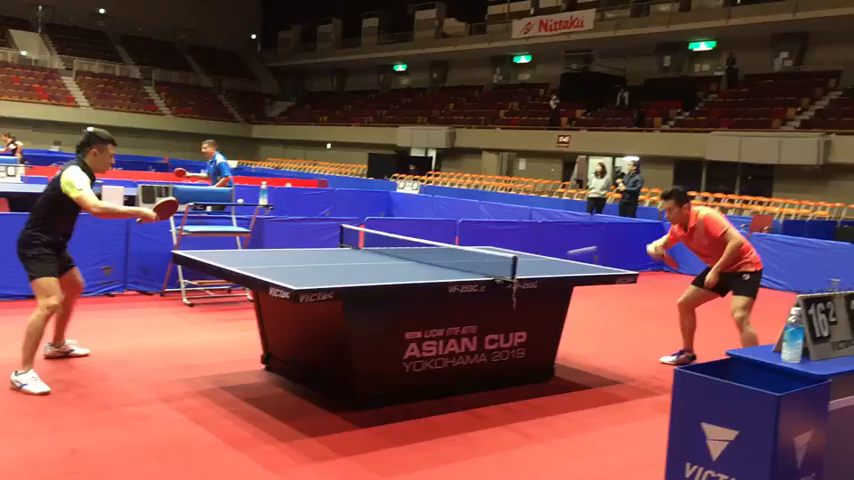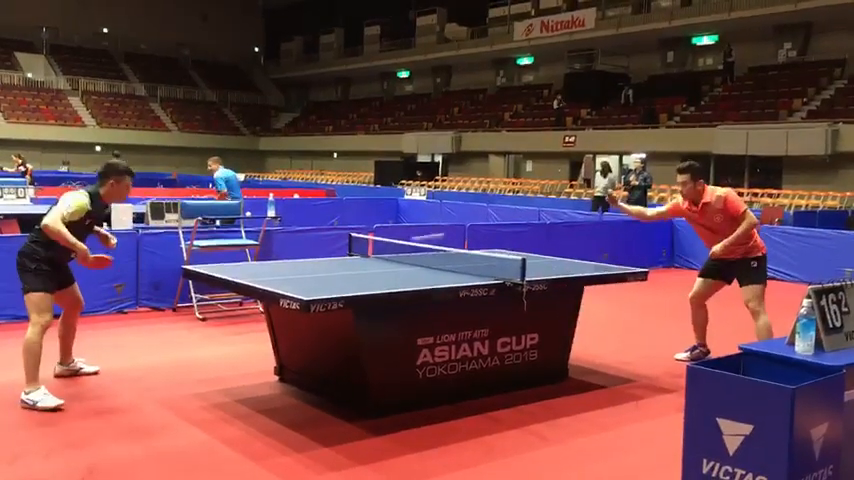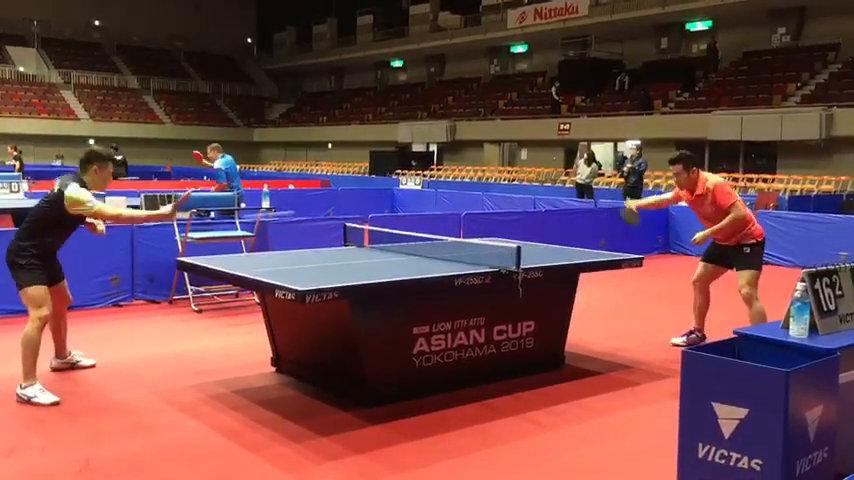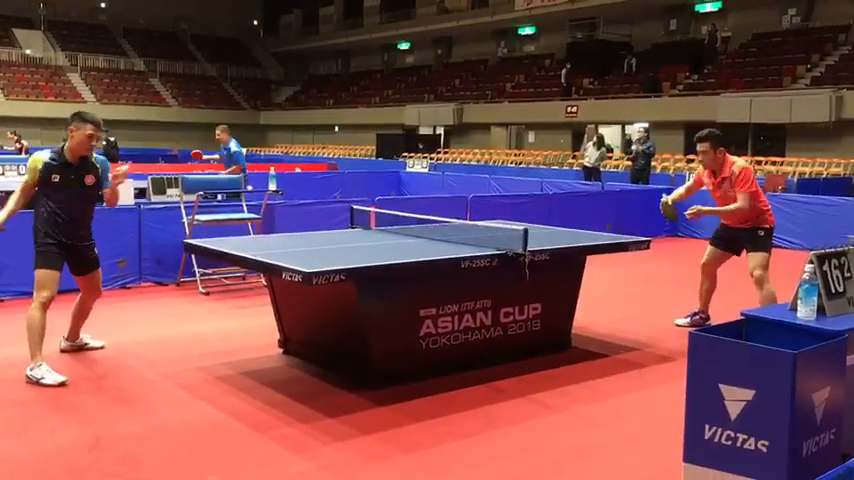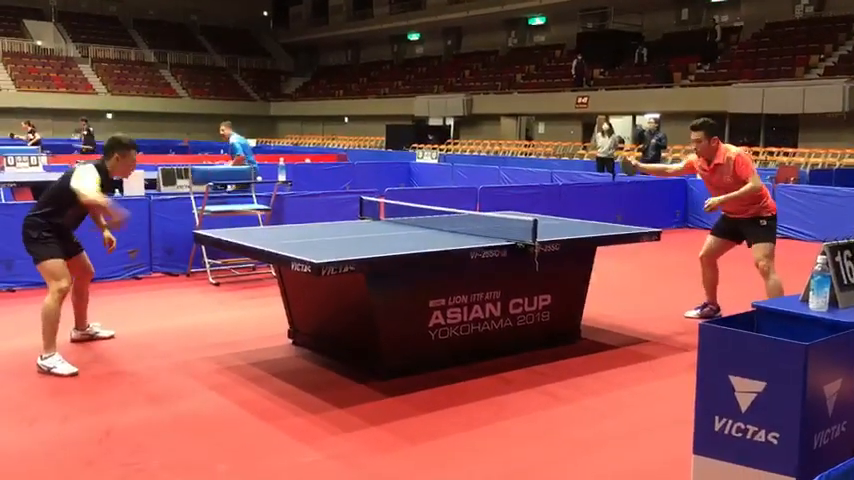
dt=1s
person 1, frame 1
left shoulder: (80, 173)
right shoulder: (75, 173)
right elbow: (94, 207)
left wrist: (110, 210)
right wrist: (135, 211)
left hip: (54, 245)
right hip: (37, 245)
left knee: (74, 289)
right knee: (51, 303)
left ankle: (57, 345)
right ankle: (23, 373)
person 1, frame 2
left shoulder: (99, 204)
right shoulder: (81, 198)
right elbow: (49, 224)
left wrist: (103, 235)
right wrist: (80, 249)
left hip: (54, 261)
right hip: (35, 260)
left knee: (74, 307)
right knee: (41, 320)
left ankle: (66, 363)
right ankle: (31, 391)
person 1, frame 3
left shoulder: (71, 184)
right shoulder: (74, 192)
right elbow: (114, 216)
left wrist: (88, 223)
right wrist: (158, 214)
left hip: (42, 254)
right hip: (26, 255)
left knee: (62, 304)
right knee: (41, 314)
left ankle: (62, 356)
right ankle: (27, 385)
person 1, frame 4
left shoulder: (99, 164)
right shoulder: (41, 160)
left elbow: (112, 202)
right elbow: (23, 192)
left wrist: (116, 185)
left hip: (82, 239)
right hip: (49, 239)
left knee: (92, 292)
right knee: (43, 297)
left ankle: (72, 339)
right ankle: (35, 366)
person 1, frame 5
left shoulder: (104, 176)
right shoulder: (89, 172)
right elbow: (90, 200)
left wrist: (104, 229)
right wrist: (115, 216)
left hip: (59, 230)
right hip: (42, 230)
left knee: (86, 276)
right knee: (61, 286)
left ankle: (82, 328)
right ankle: (48, 357)
person 2, frame 1
left shoulder: (706, 217)
right shoulder: (678, 227)
left elbow: (736, 241)
right elbow: (662, 243)
left wrist: (715, 271)
right wrist: (654, 249)
left hip: (744, 266)
right hip: (721, 270)
left knee: (739, 316)
right knee: (684, 304)
right ankle: (687, 353)
person 2, frame 2
left shoulder: (723, 196)
right shoulder: (682, 204)
left elbow: (752, 221)
right elbow: (650, 214)
left wrist: (725, 244)
right wrist: (620, 205)
left hip: (748, 254)
right hip: (721, 257)
left knee: (755, 307)
right knee: (696, 298)
right ankle: (701, 347)
person 2, frame 3
left shoulder: (714, 185)
right shoulder: (684, 188)
left elbow: (737, 214)
right elbow: (663, 199)
left wrist: (707, 233)
right wrist: (636, 205)
left hip: (748, 239)
right hip: (723, 241)
left knee: (747, 293)
right knee: (699, 282)
right ankle: (698, 333)
person 2, frame 4
left shoulder: (740, 169)
right shoulder: (704, 171)
left elbow: (743, 207)
right elbow: (687, 189)
left wrist: (706, 211)
right wrist: (670, 198)
left hip: (757, 224)
right hip: (731, 225)
left knee: (758, 275)
right knee: (707, 266)
right ankle: (702, 314)
person 2, frame 5
left shoulder: (735, 155)
right shoulder: (697, 160)
left elbow: (755, 186)
right elbow: (670, 169)
left wrist: (722, 200)
right wrist: (639, 166)
left hip: (759, 213)
right hip: (732, 215)
left knee: (764, 266)
right knee: (706, 257)
right ankle: (712, 306)
